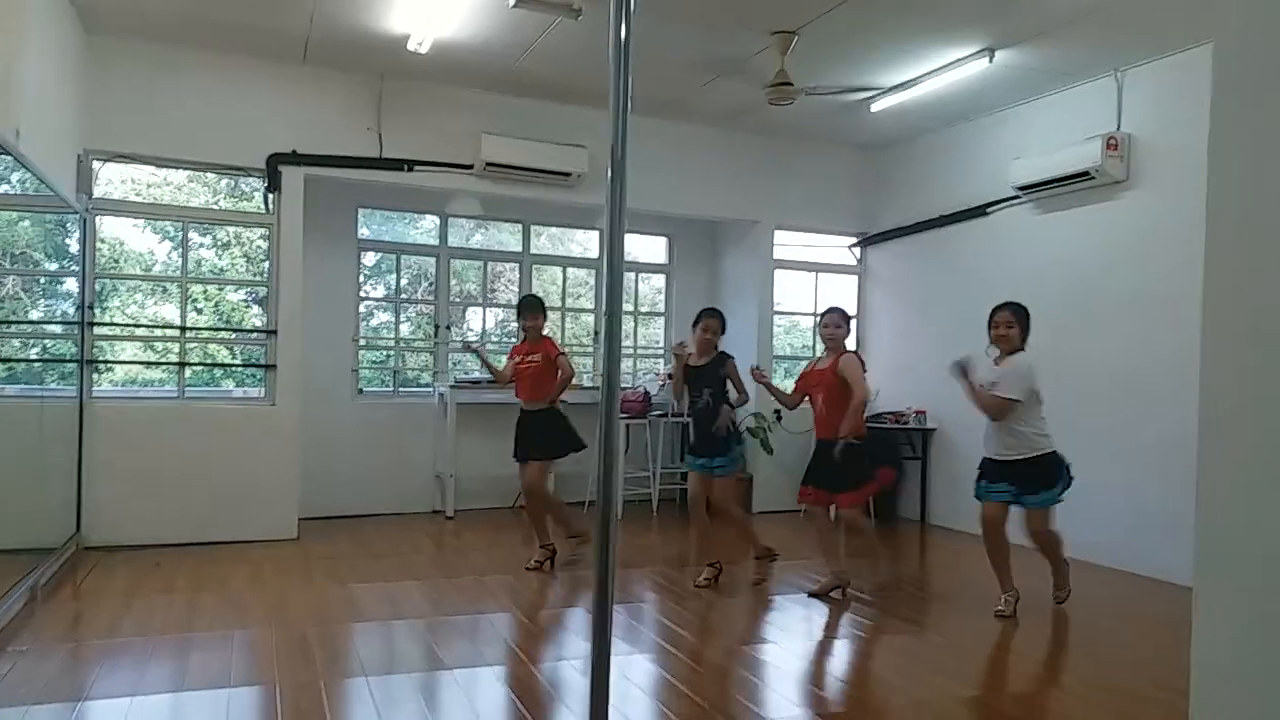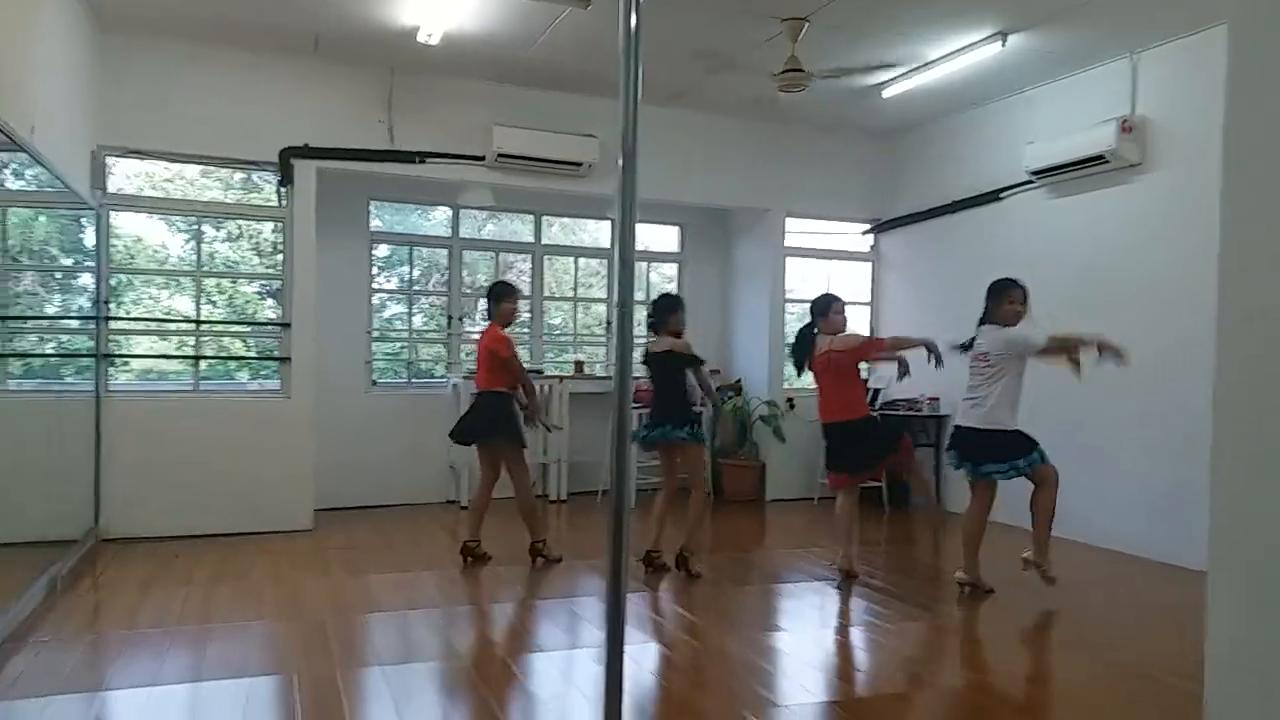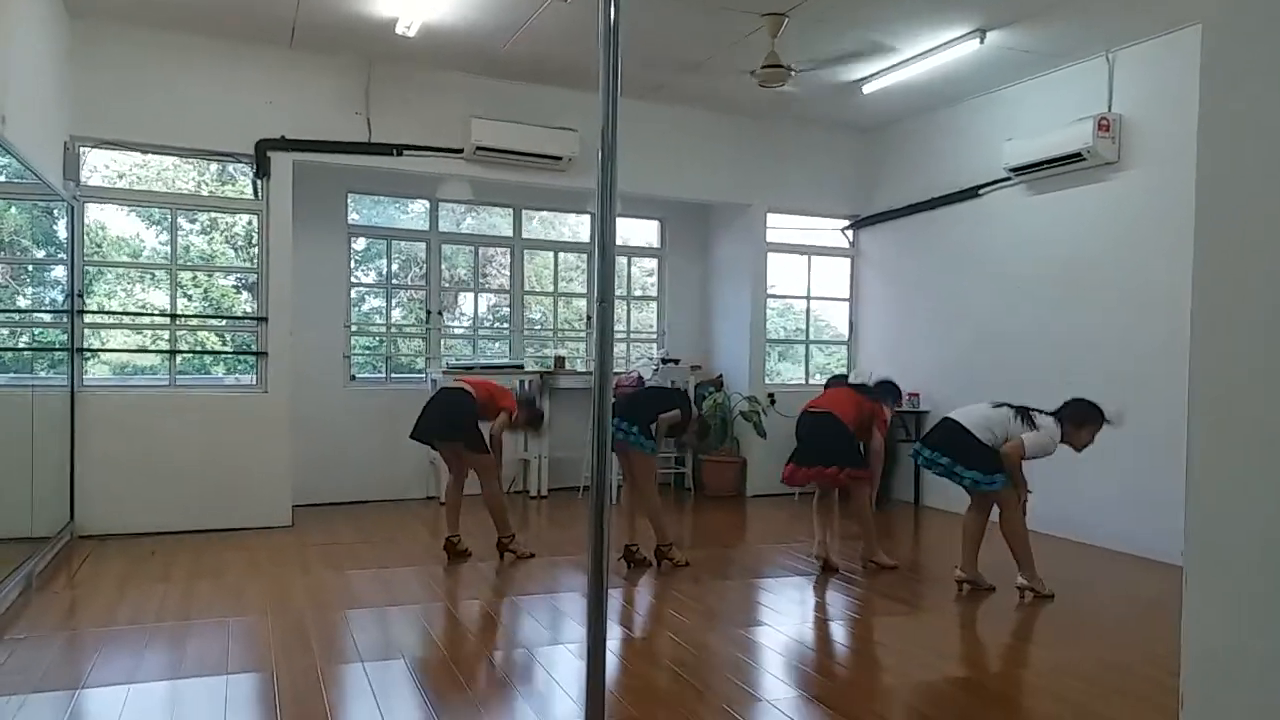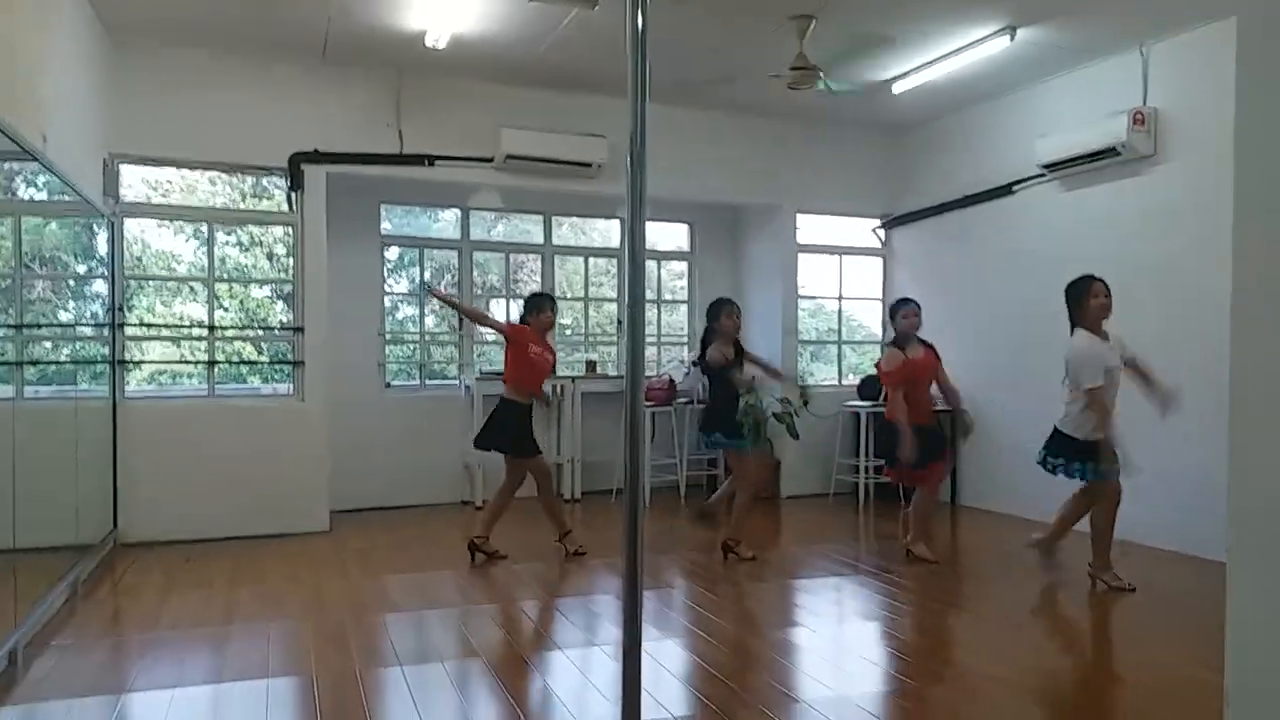
dt=1s
person 1, frame 1
left shoulder: (1020, 367)
right shoulder: (988, 366)
left elbow: (997, 410)
left wrist: (969, 382)
left hip: (1034, 458)
right hip: (997, 460)
left knee: (1038, 529)
right knee: (990, 521)
left ankle: (1060, 573)
right ankle: (1008, 591)
person 1, frame 2
left shoulder: (985, 338)
right shoulder: (1011, 338)
left elbow: (1043, 347)
right elbow: (1054, 342)
left wrist: (1067, 350)
right wrist: (1096, 341)
left hip: (967, 431)
right hip: (996, 432)
left knee: (981, 499)
right knee: (1047, 478)
left ankle: (969, 570)
right ankle: (1039, 552)
person 1, frame 3
left shoulder: (1042, 422)
right shoulder: (1050, 437)
right elbow: (1010, 453)
right wrist: (1019, 488)
left hip: (947, 432)
right hip: (966, 440)
left knee: (983, 500)
right knee: (1010, 503)
left ankle: (967, 569)
right ankle: (1029, 576)
person 1, frame 4
left shoulder: (1109, 339)
right shoulder: (1082, 347)
left elbow: (1133, 364)
right elbow: (1095, 400)
left wrist: (1159, 390)
right wrist: (1106, 448)
left hip: (1095, 434)
right hip: (1079, 437)
left knee: (1096, 492)
right knee: (1108, 493)
left ankle: (1049, 539)
right ankle: (1101, 566)
person 2, frame 1
left shoulder: (848, 361)
right shoulder: (812, 366)
left elbow: (861, 397)
right elbow: (791, 401)
left wrist: (844, 436)
right wrist: (767, 384)
left hip: (848, 447)
right hip: (825, 447)
left knee: (848, 512)
right knee: (816, 508)
left ankle: (877, 560)
right ankle: (837, 574)
person 2, frame 2
left shoulder: (813, 350)
right shoulder: (845, 343)
right elbow: (888, 344)
left wrist: (895, 358)
right wrist: (926, 342)
left hip: (833, 427)
right hip: (857, 424)
left knee: (846, 491)
right knee: (904, 453)
left ankle: (846, 558)
right ankle: (935, 509)
person 2, frame 3
left shoulder: (844, 392)
right shoulder: (881, 409)
right elbow: (876, 451)
right wrist: (872, 489)
left hip: (806, 422)
right hip: (833, 428)
left knee: (825, 487)
right knee: (858, 486)
left ankle: (821, 545)
right ankle: (871, 550)
person 2, frame 4
left shoulder: (927, 350)
right shoulder: (892, 356)
left elbow: (945, 385)
right elbow: (896, 399)
left wrist: (962, 414)
right wrist: (905, 437)
left hip: (926, 422)
right hip: (905, 427)
left knee: (937, 471)
right knee: (927, 483)
right ankle: (915, 540)
person 3, frame 1
left shoulder: (549, 345)
right shoulder: (517, 350)
left elbow: (568, 373)
right elbow: (503, 378)
left wrist: (552, 398)
right wrist: (479, 354)
left hip: (546, 421)
right hip: (526, 421)
left knee: (534, 486)
right knee: (529, 489)
left ankle: (575, 532)
right ankle: (546, 547)
person 3, frame 2
left shoulder: (489, 335)
right shoulder: (500, 338)
right elbow: (522, 378)
left wrist: (524, 406)
right wrist: (534, 408)
left hip: (484, 408)
right hip: (497, 409)
left knee: (488, 478)
right knee: (521, 479)
left ankle: (472, 543)
right ankle: (538, 543)
person 3, frame 3
left shoulder: (497, 394)
right shoulder: (510, 402)
right elbow: (495, 432)
right wrist: (497, 464)
left hip: (437, 409)
right hip: (457, 414)
left knee: (458, 472)
right knee: (487, 476)
left ankle: (452, 539)
right ankle: (507, 539)
person 3, frame 4
left shoulder: (549, 352)
right shoulder: (519, 335)
right elbow: (484, 319)
left wrist: (546, 399)
right wrist: (449, 300)
left hip: (522, 415)
right hip: (510, 415)
left knee: (514, 480)
right knee: (543, 475)
left ankle: (481, 538)
right ankle: (565, 534)
person 4, frame 1
left shoulder: (724, 361)
right shoulder: (685, 360)
left elbow: (743, 394)
right elbow: (678, 396)
left wrist: (729, 407)
right wrist: (678, 362)
left hip: (722, 441)
right hip: (699, 441)
left knee: (724, 503)
right knee: (695, 501)
left ankle: (761, 551)
right ankle: (712, 563)
person 4, frame 2
left shoulder: (650, 349)
right shoulder: (681, 346)
right elbow: (703, 383)
right wrist: (720, 406)
left hip: (658, 422)
right hip: (681, 422)
left knee: (668, 487)
right knee: (698, 488)
left ankle: (653, 552)
right ankle: (686, 554)
person 4, frame 3
left shoulder: (673, 399)
right shoulder: (687, 413)
right elbow: (663, 419)
right wrist: (654, 454)
left hip: (617, 417)
right hip: (633, 423)
left knee: (631, 484)
right knee: (648, 490)
left ankle: (631, 547)
right ankle: (665, 546)
person 4, frame 4
left shoulder: (735, 347)
right shoulder: (714, 352)
left elbow: (761, 363)
right elbow: (736, 380)
left wrist: (784, 378)
left hip: (729, 418)
right hip: (720, 422)
left knee: (756, 468)
right knee: (747, 478)
left ankle: (714, 505)
right ankle: (732, 540)
